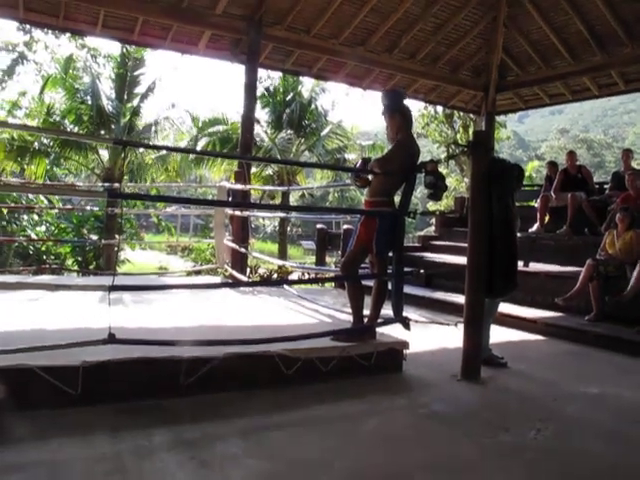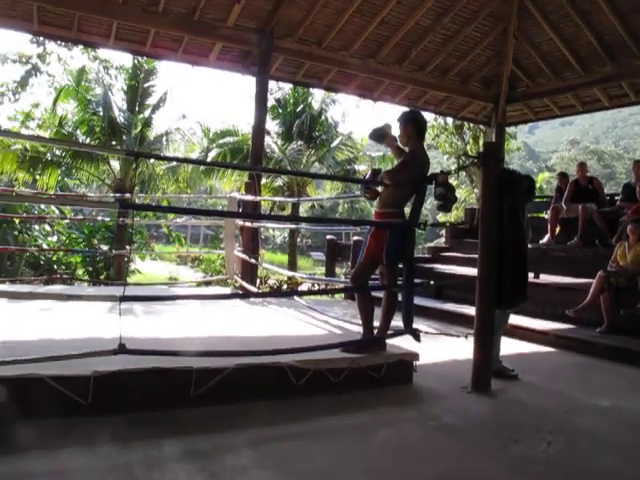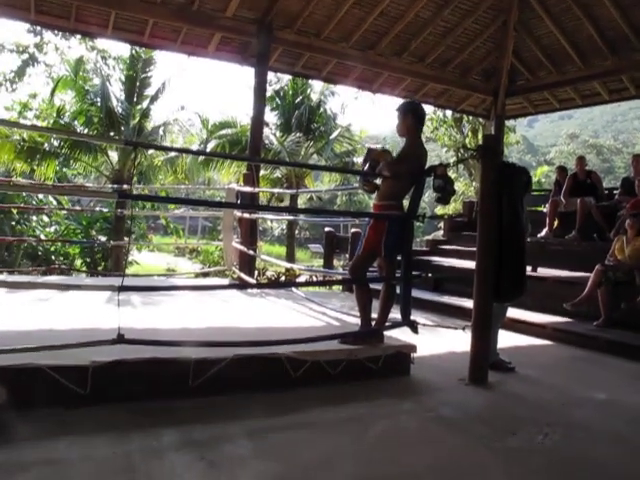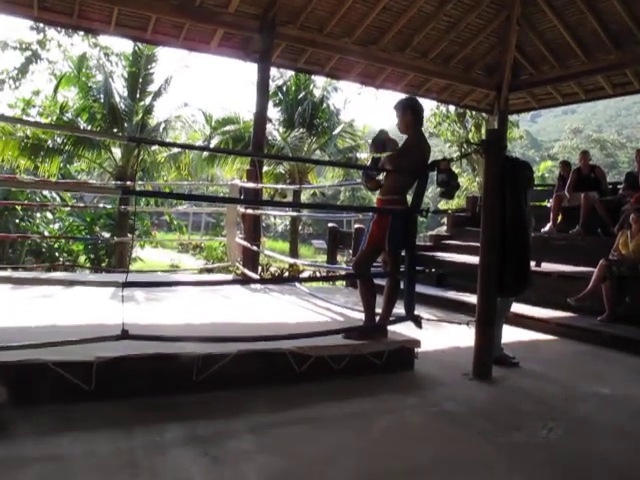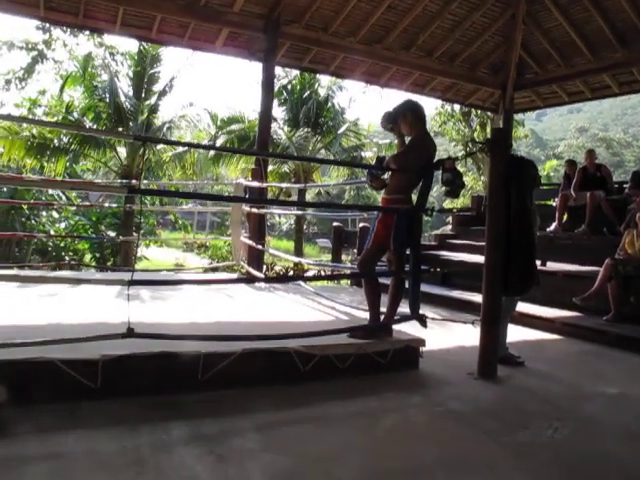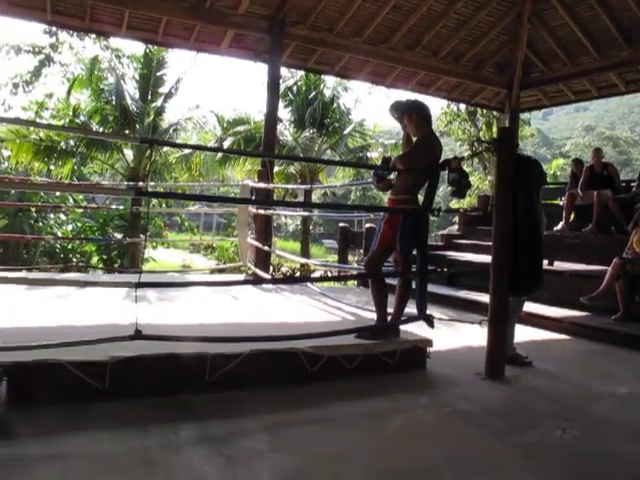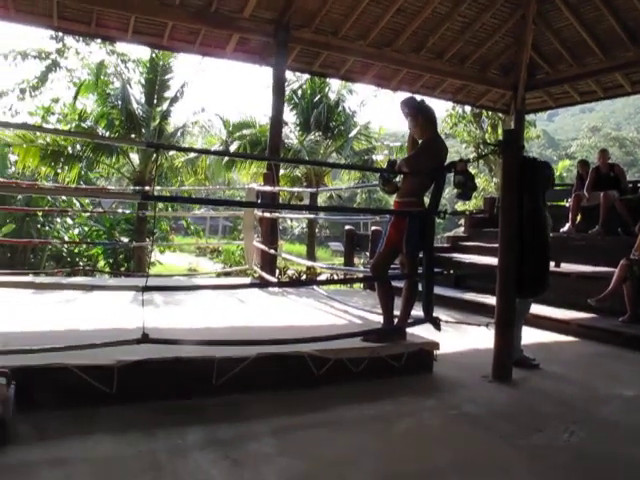
dt=0.2s
person 1, frame 1
left shoulder: (404, 143)
right shoulder: (407, 143)
left elbow: (381, 165)
left wrist: (369, 164)
left hip: (378, 212)
right hip: (384, 212)
left knee: (349, 267)
right knee: (379, 270)
left ankle: (359, 326)
right ankle: (369, 326)
person 1, frame 2
left shoulder: (416, 155)
right shoulder: (417, 155)
left elbow: (392, 176)
left wrist: (380, 176)
right wrist: (391, 143)
left hip: (388, 223)
right hip: (393, 223)
left knee: (358, 278)
right knee: (389, 281)
left ankle: (369, 338)
right ankle: (379, 338)
person 1, frame 3
left shoulder: (413, 146)
right shoulder: (416, 148)
left elbow: (391, 168)
left wrist: (379, 166)
right wrist: (383, 162)
left hip: (387, 215)
right hip: (392, 215)
left knee: (357, 269)
right knee: (388, 273)
left ankle: (367, 329)
right ankle: (376, 330)
person 1, frame 4
left shoulder: (415, 141)
right shoulder: (418, 142)
left elbow: (392, 162)
left wrist: (382, 161)
left hip: (390, 210)
right hip: (396, 210)
left knee: (361, 265)
right knee: (392, 269)
left ankle: (370, 324)
right ankle: (380, 325)
person 1, frame 5
left shoulder: (420, 140)
right shoulder: (424, 142)
left elbow: (397, 161)
left wrist: (386, 161)
right wrist: (398, 136)
left hip: (395, 209)
right hip: (402, 209)
left knee: (365, 264)
right knee: (397, 268)
left ankle: (375, 323)
right ankle: (385, 323)
person 1, frame 6
left shoulder: (426, 140)
right shoulder: (428, 142)
left elbow: (402, 161)
left wrist: (392, 162)
left hip: (402, 209)
right hip: (409, 209)
left knee: (372, 264)
right knee: (403, 268)
left ankle: (383, 324)
right ankle: (393, 324)
person 1, frame 7
left shoulder: (431, 143)
right shoulder: (435, 145)
left elbow: (409, 163)
right elbow: (414, 164)
left wrist: (398, 165)
left hip: (407, 212)
right hip: (414, 212)
left knee: (379, 267)
right knee: (410, 271)
left ankle: (389, 327)
right ankle: (399, 327)
person 2, frame 1
left shoulder: (502, 200)
right shoulder: (501, 200)
right elbow: (502, 229)
left hip: (497, 256)
right hip: (498, 256)
left knee: (491, 300)
right knee: (492, 299)
left ankle: (483, 348)
right ankle: (482, 350)
person 2, frame 2
left shoulder: (513, 210)
right shoulder: (510, 210)
left hip: (508, 267)
right hip: (507, 267)
left knee: (500, 311)
right knee: (501, 310)
left ankle: (492, 360)
right ankle: (492, 362)
person 2, frame 3
left shoulder: (512, 203)
right shoulder: (510, 203)
right elbow: (519, 232)
left hip: (506, 258)
right hip: (506, 259)
left knee: (499, 303)
right knee: (500, 303)
left ankle: (490, 353)
right ankle: (490, 355)
person 2, frame 4
left shoulder: (515, 197)
right shoulder: (512, 197)
right elbow: (520, 226)
left hip: (510, 252)
right hip: (510, 254)
left knee: (504, 297)
right knee: (505, 297)
left ankle: (495, 348)
right ankle: (494, 350)
person 2, frame 5
left shoulder: (520, 196)
right shoulder: (518, 196)
right elbow: (524, 226)
left hip: (515, 251)
right hip: (515, 252)
left knee: (509, 296)
right knee: (510, 296)
left ankle: (500, 347)
right ankle: (499, 349)
person 2, frame 6
left shoulder: (526, 197)
right shoulder: (524, 197)
right elbow: (530, 226)
left hip: (522, 251)
right hip: (522, 252)
left knee: (516, 297)
right knee: (517, 296)
left ankle: (507, 348)
right ankle: (507, 350)
person 2, frame 7
left shoulder: (531, 199)
right shoulder: (530, 199)
left hip: (527, 253)
right hip: (528, 253)
left knee: (521, 299)
right knee: (522, 299)
left ankle: (513, 350)
right ankle: (513, 352)
